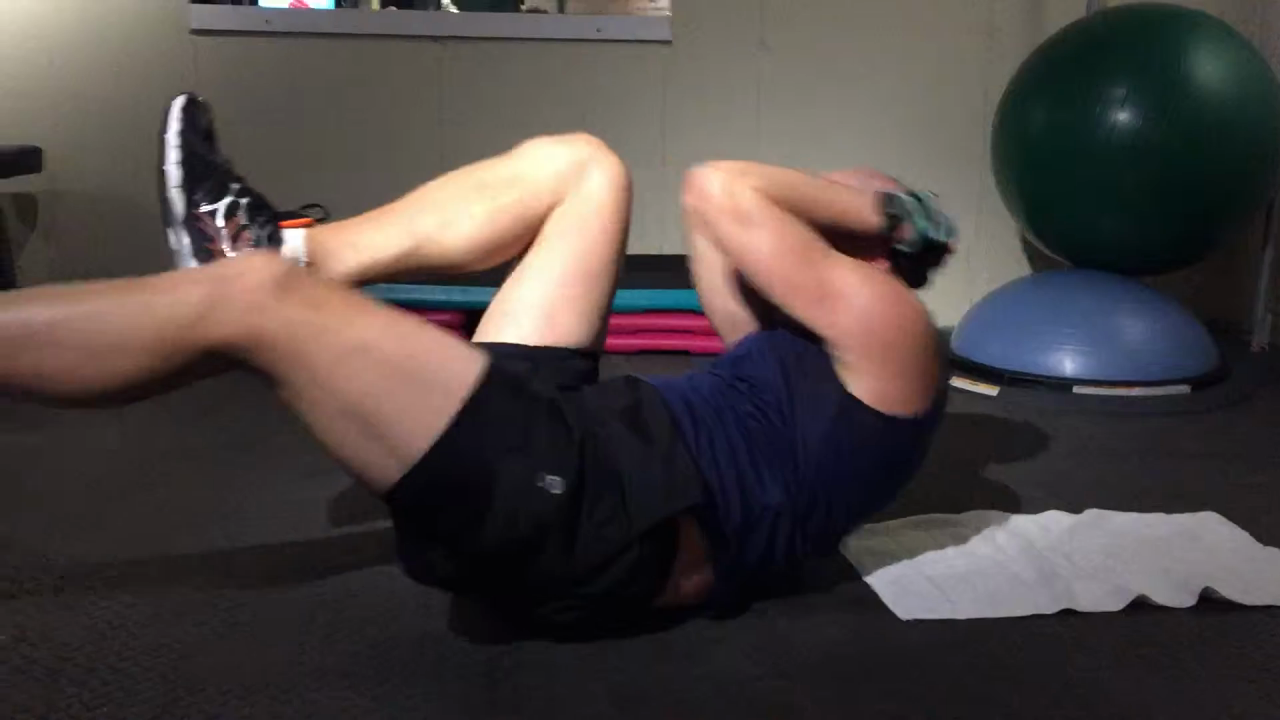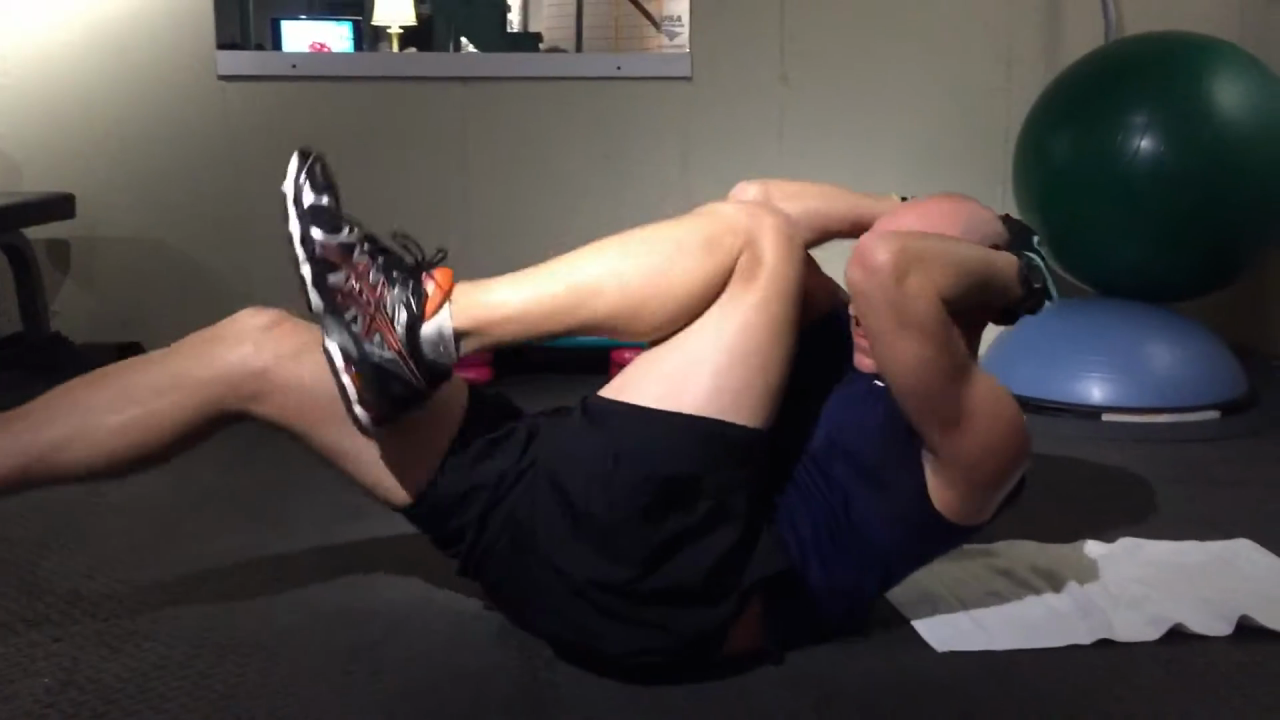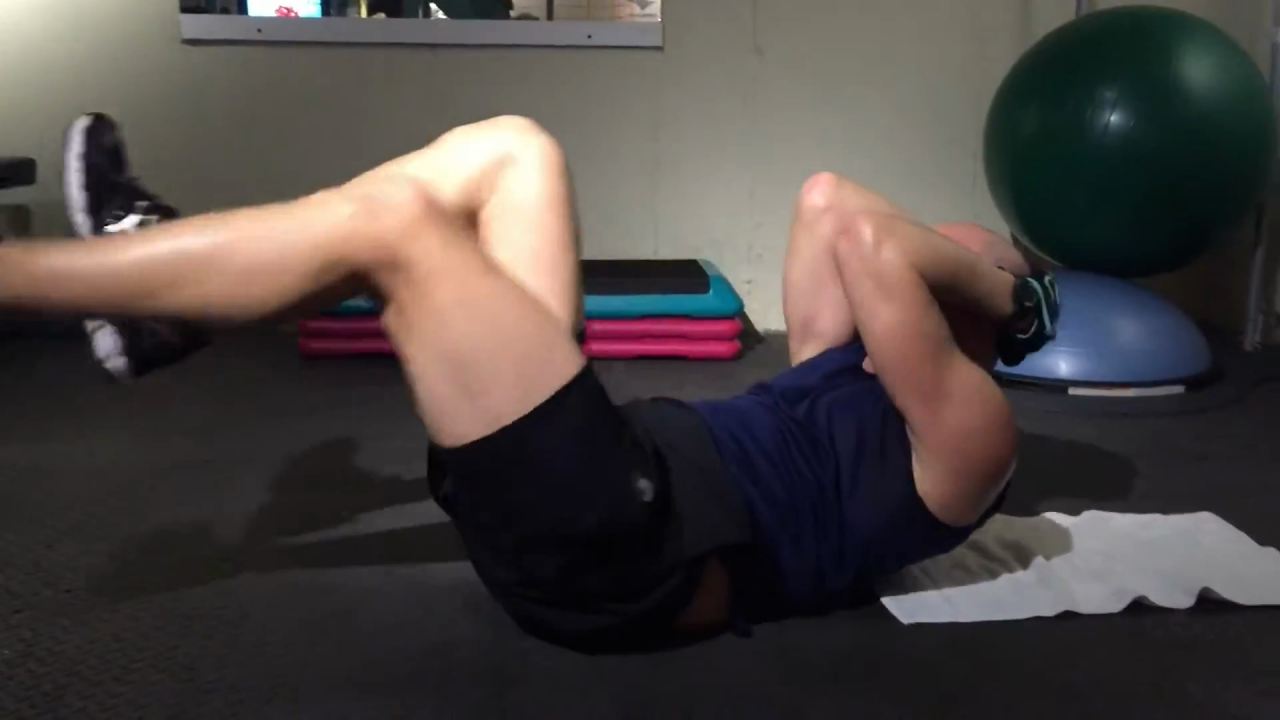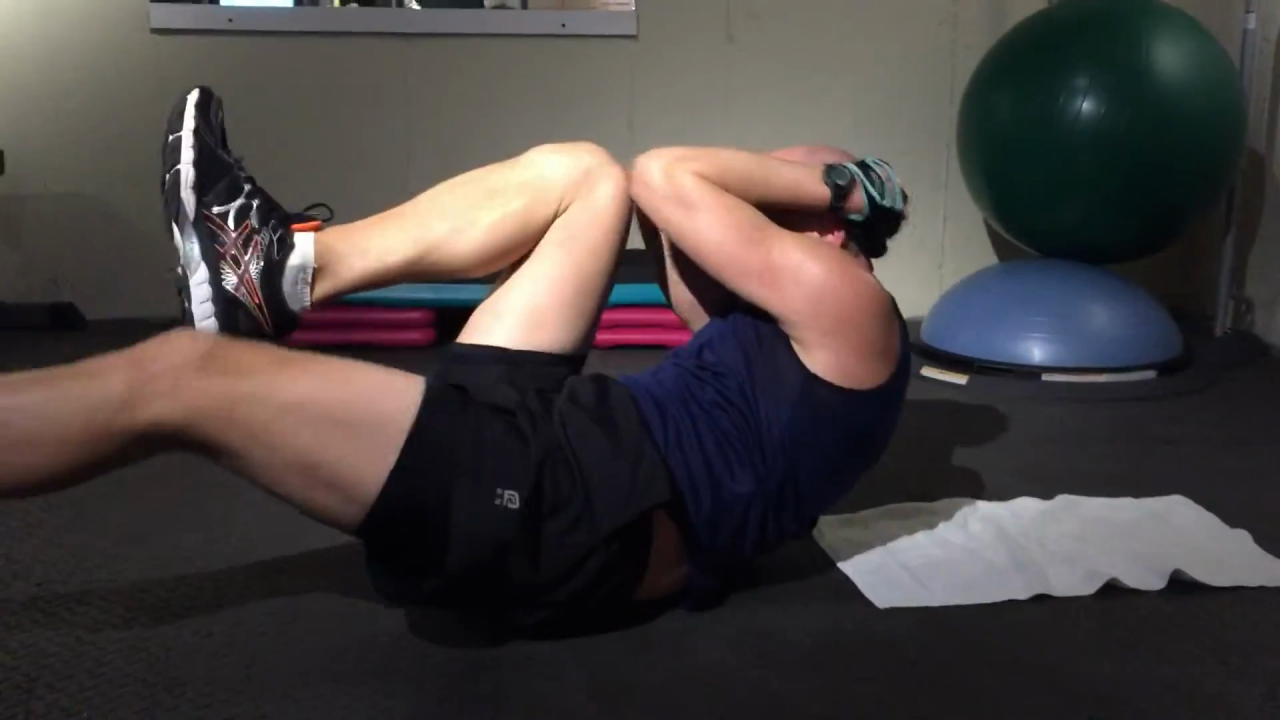
dt=0.7s
person 1, frame 1
left shoulder: (891, 329)
right shoulder: (823, 352)
left elbow: (719, 191)
right elbow: (734, 221)
left wrist: (869, 208)
right wrist: (847, 208)
left hip: (592, 517)
right hip: (569, 449)
left knee: (249, 304)
right knee: (580, 166)
right ankle: (295, 254)
person 1, frame 2
left shoulder: (979, 435)
right shoulder: (844, 342)
left elbow: (886, 272)
right elbow: (761, 197)
left wrist: (995, 271)
right wrist: (898, 212)
left hip: (644, 559)
right hip: (552, 504)
left knee: (752, 242)
right knee: (258, 345)
left ankle: (424, 319)
person 1, frame 3
left shoulder: (968, 435)
right shoulder: (852, 364)
left elbow: (871, 245)
right elbow: (826, 200)
left wrist: (992, 285)
right wrist: (958, 246)
left hip: (604, 543)
right hip: (572, 487)
left knee: (384, 224)
right knee: (512, 150)
right ankle: (164, 303)
person 1, frame 4
left shoulder: (848, 308)
right shoulder: (775, 325)
left elbow: (666, 178)
right elbow: (661, 203)
left wrist: (820, 183)
right wrist: (816, 179)
left hip: (568, 521)
right hip: (536, 443)
left knee: (180, 384)
right knee: (589, 177)
right ankle: (292, 264)
